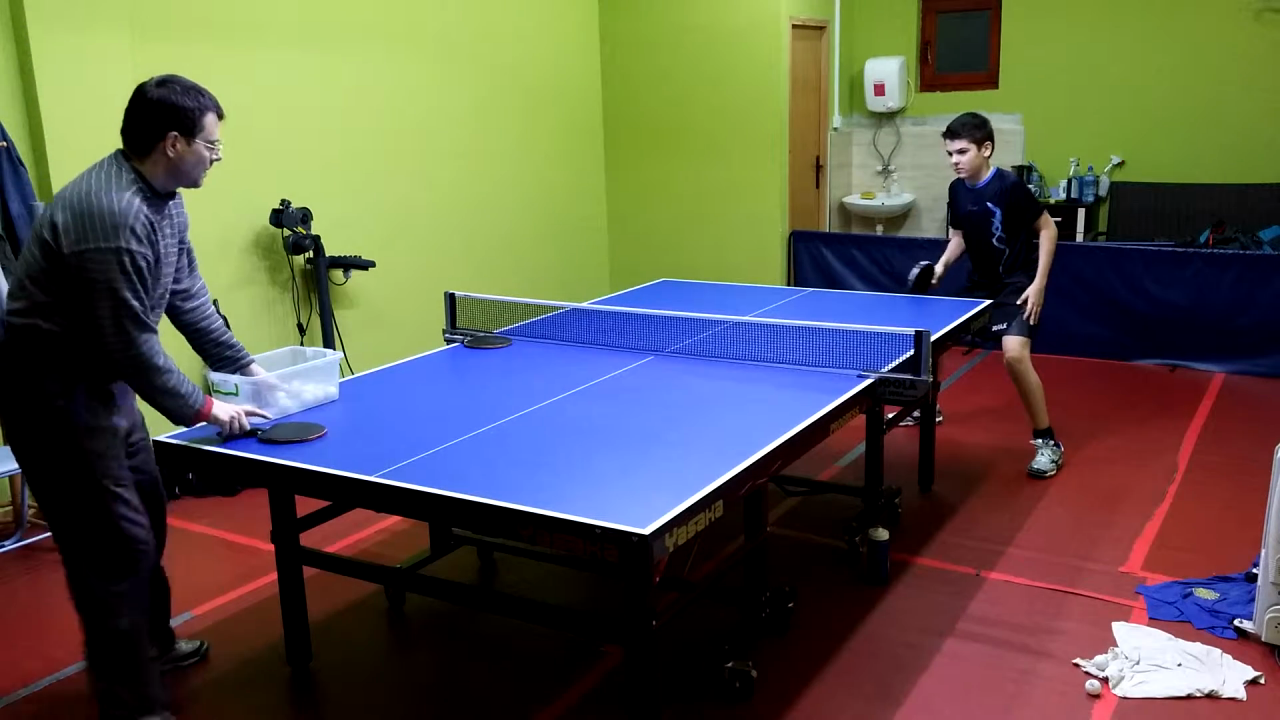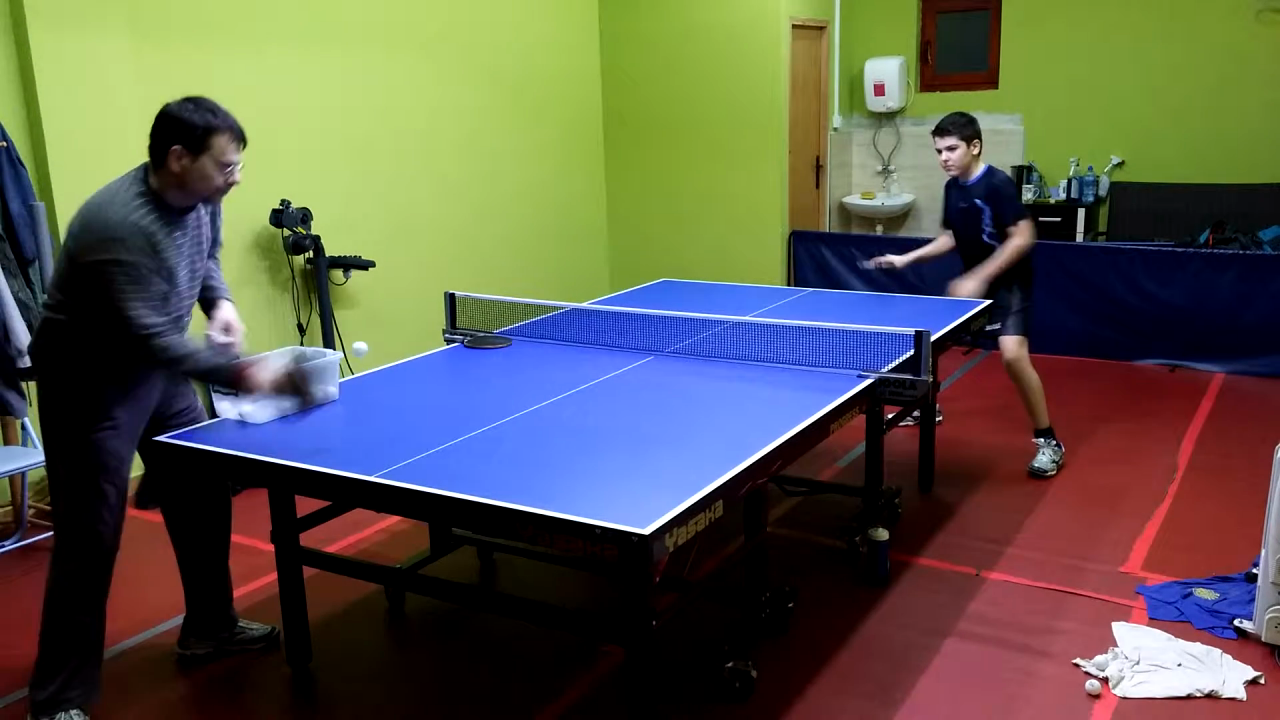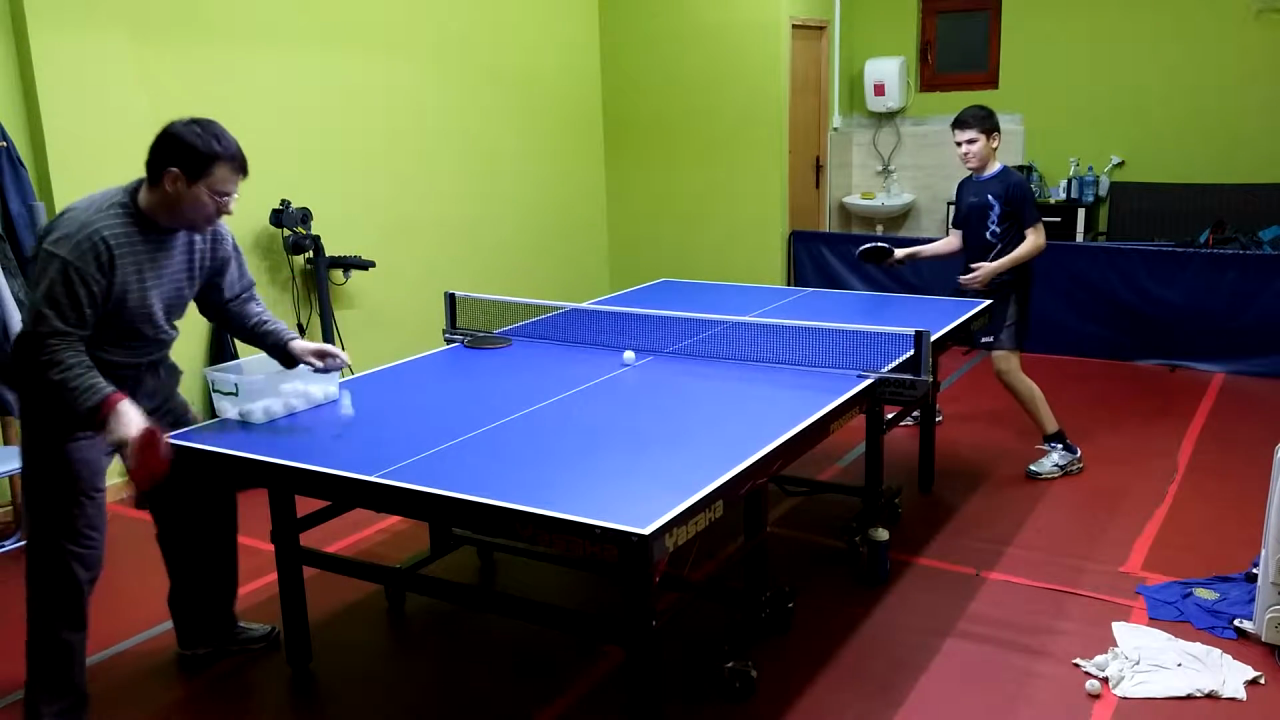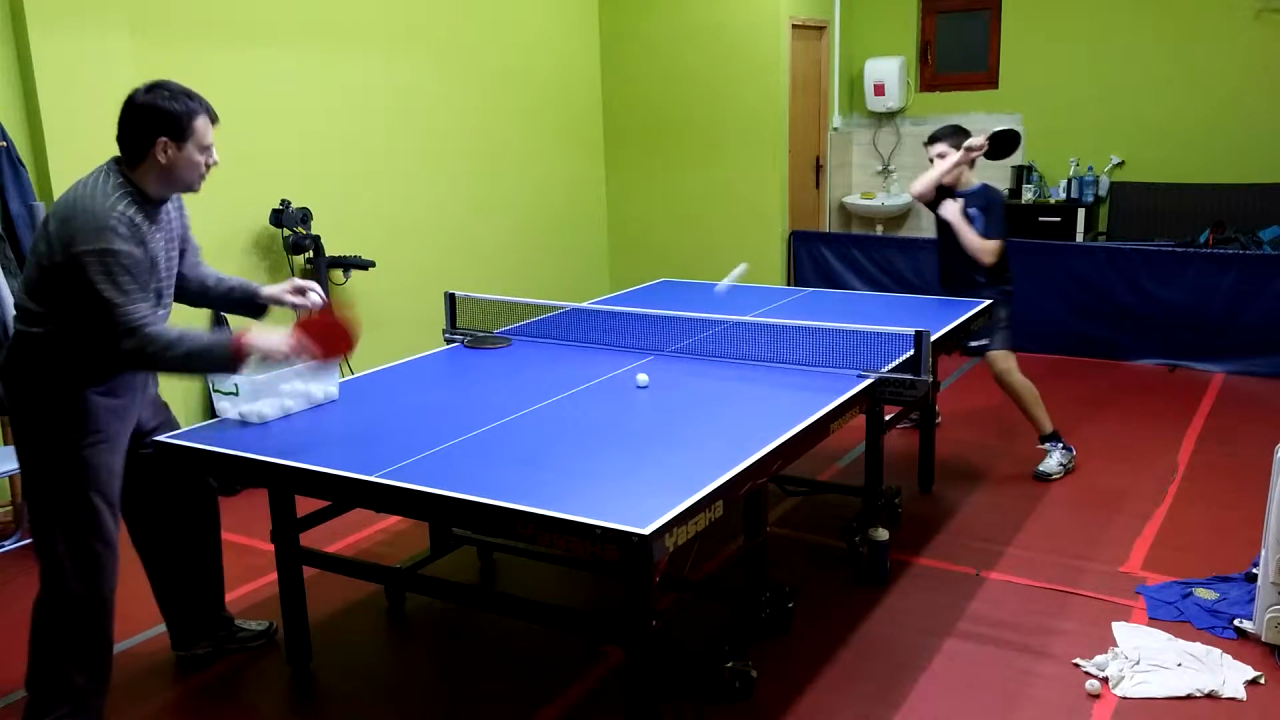
dt=1s
person 1, frame 1
left shoulder: (163, 200)
right shoulder: (112, 215)
left elbow: (185, 294)
right elbow: (132, 345)
left wrist: (243, 365)
right wrist: (201, 408)
left hip: (103, 377)
right hip: (54, 389)
left knee: (142, 512)
right knee: (113, 545)
left ankle: (140, 646)
person 1, frame 2
left shoulder: (202, 202)
right shoulder: (119, 225)
right elbow: (150, 337)
left wrist: (220, 305)
right wrist: (241, 372)
left hip: (158, 370)
right hip: (87, 380)
left knee: (204, 492)
right knee: (91, 537)
left ankle: (209, 624)
person 1, frame 3
left shoulder: (207, 231)
right shoulder: (82, 236)
left elbow: (236, 301)
right elbow: (53, 349)
left wrist: (291, 347)
right wrist: (111, 409)
left hip: (148, 382)
right hip: (71, 397)
left knee: (205, 499)
right knee: (68, 557)
left ankle: (206, 628)
person 1, frame 4
left shoulder: (165, 201)
right shoulder: (99, 218)
left elbow: (187, 279)
right elbow: (139, 334)
left wrist: (263, 296)
right wrist: (244, 345)
left hip: (129, 383)
right hip: (65, 398)
left knee: (184, 502)
right knee: (83, 562)
left ankle: (201, 628)
person 2, frame 1
left shoulder: (1010, 187)
right shoulder: (957, 190)
left elbow: (1047, 229)
left wrist: (1039, 283)
right wrist: (942, 264)
left hip: (1016, 284)
right hip: (978, 283)
left knee: (1015, 356)
left ankle: (1047, 442)
person 2, frame 2
left shoulder: (999, 183)
right shoulder: (954, 187)
left elbow: (1023, 239)
right elbow: (950, 240)
left wrist: (979, 277)
right wrist: (906, 259)
left hip: (1006, 282)
right hip: (970, 281)
left knee: (1012, 356)
left ankle: (1049, 442)
person 2, frame 3
left shoulder: (1013, 183)
right shoulder: (965, 187)
left elbow: (1037, 240)
left wrist: (995, 268)
right wrist: (910, 251)
left hip: (1006, 289)
right hip: (971, 287)
left knee: (1005, 367)
left ankle: (1063, 448)
person 2, frame 4
left shoulder: (989, 198)
right shoulder: (941, 192)
left elbow: (988, 257)
right elbow: (917, 191)
left wrist: (956, 220)
right wrist: (947, 165)
left hip: (989, 295)
right hip: (950, 293)
left knee: (1005, 368)
left ankle: (1056, 444)
right ankle: (922, 410)
